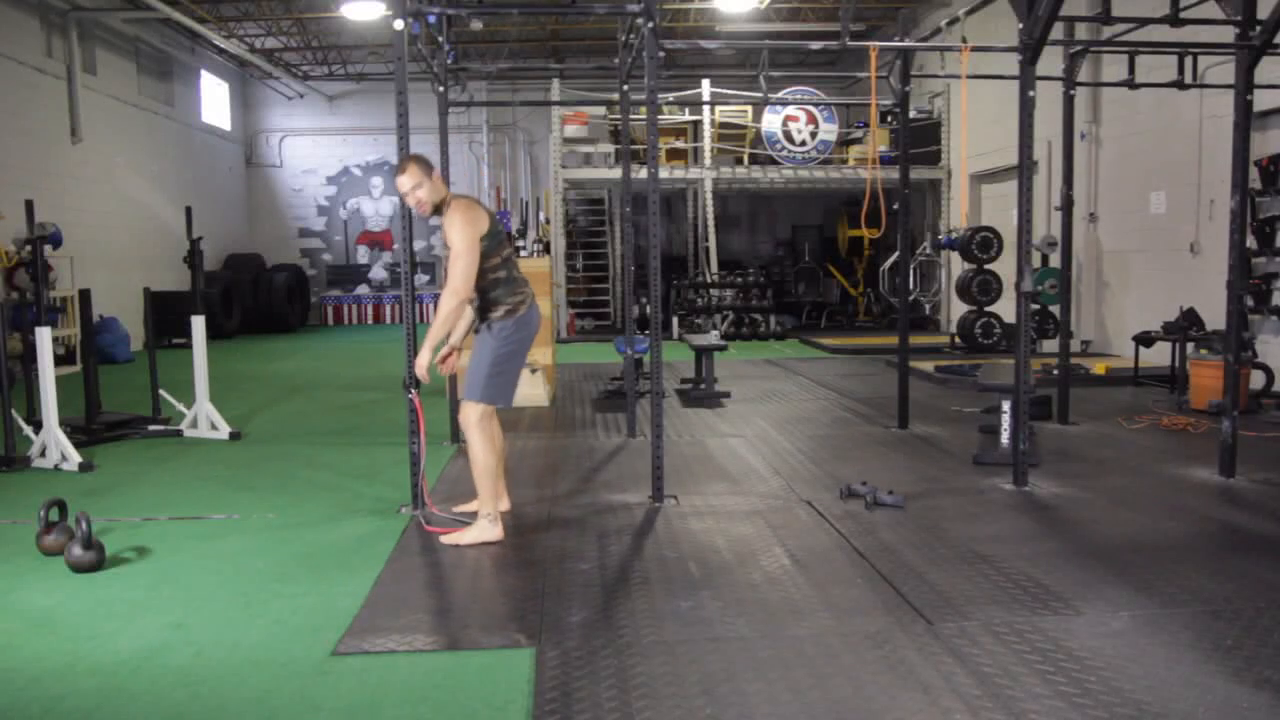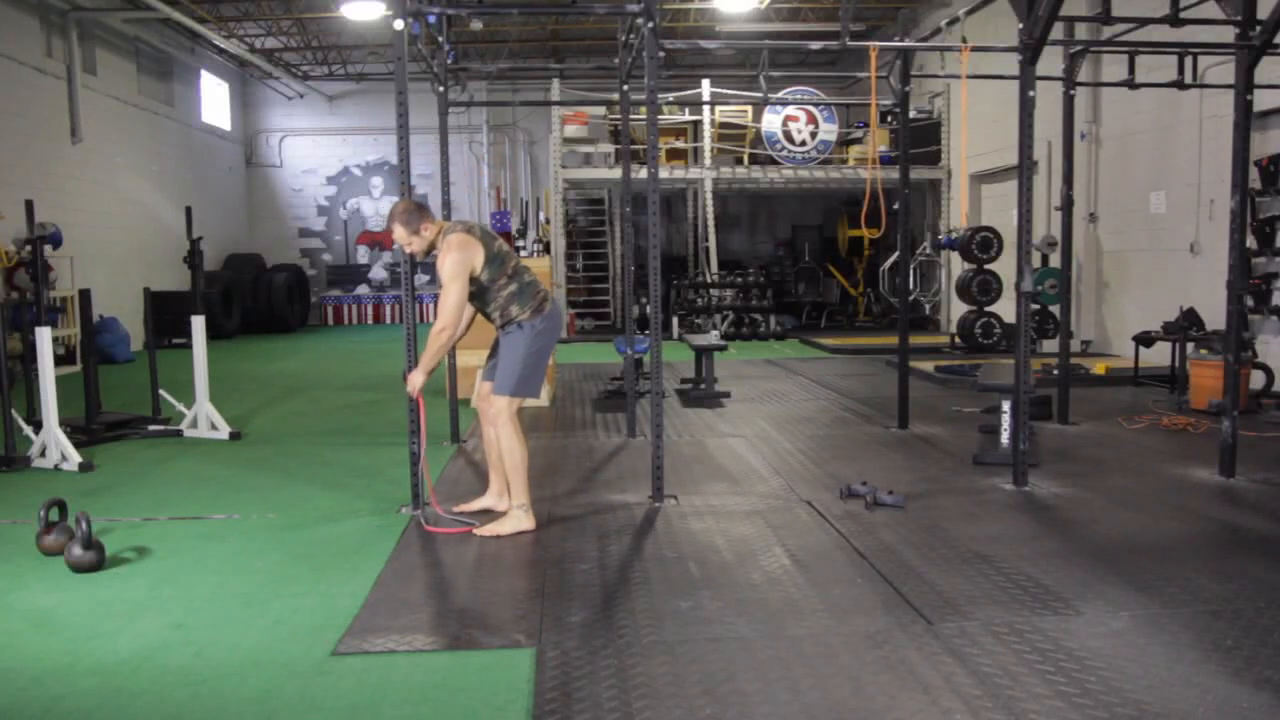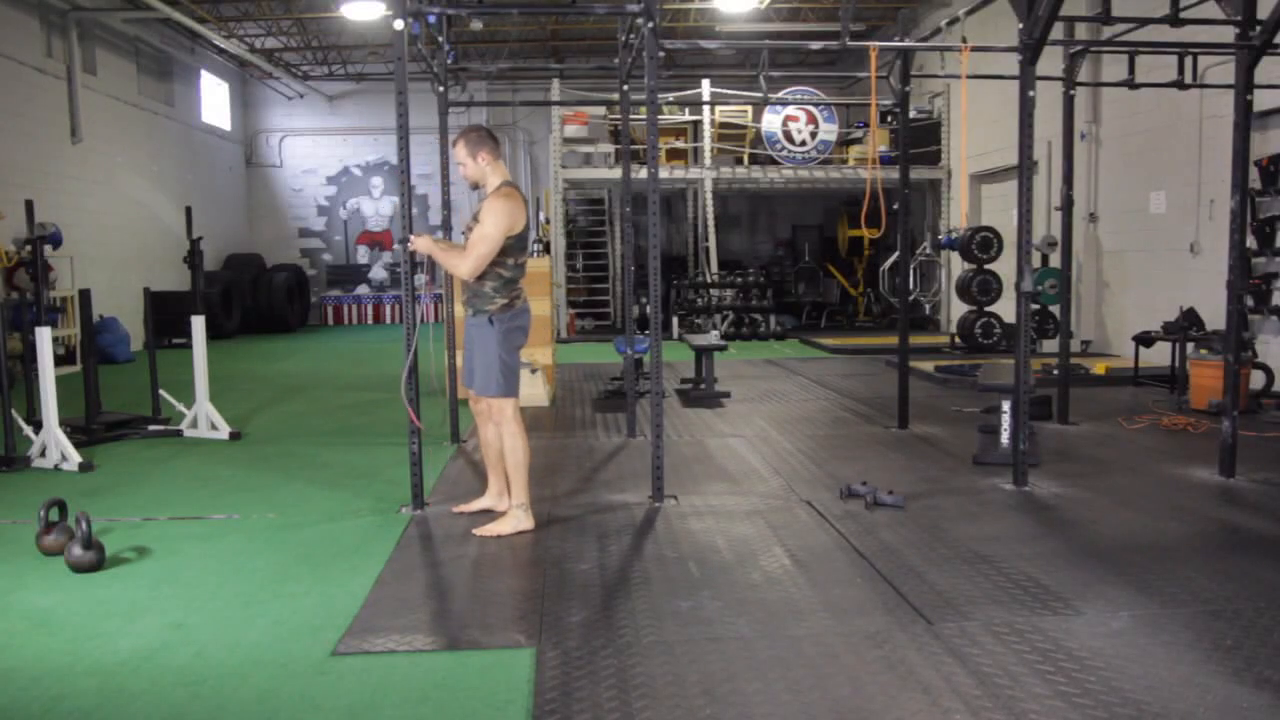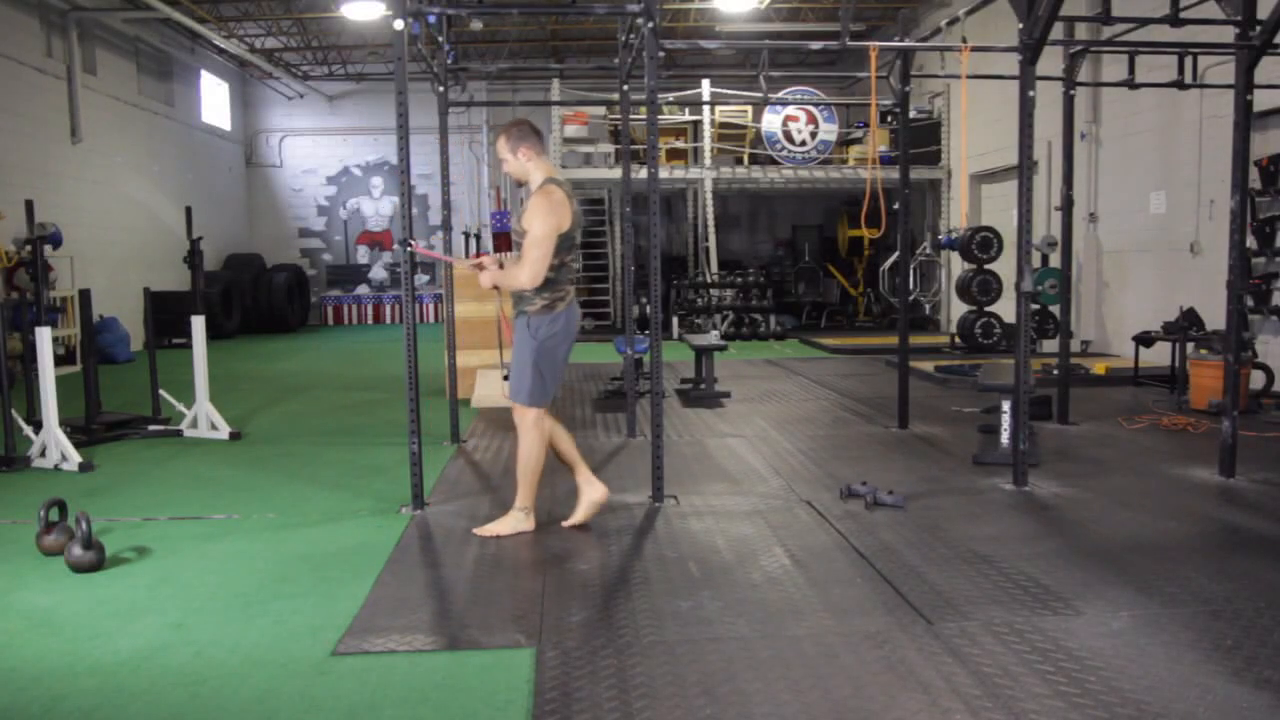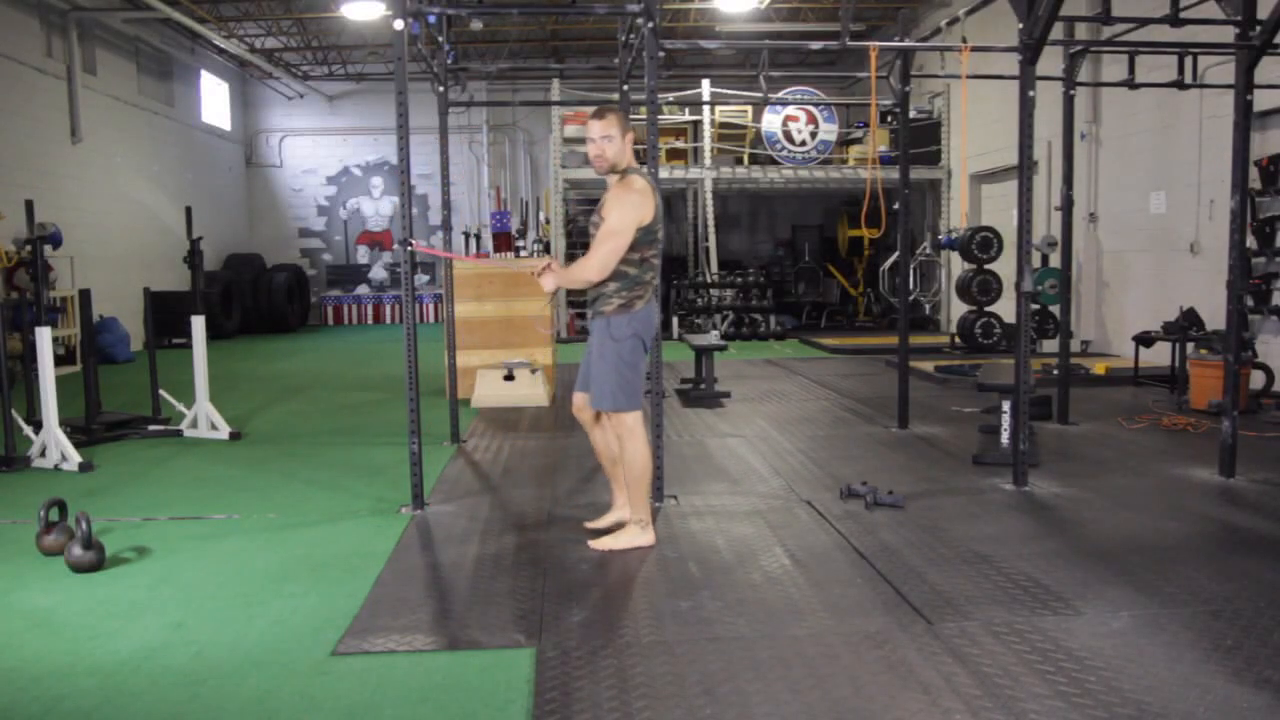
dt=1s
person 1, frame 1
left shoulder: (459, 214)
right shoulder: (462, 212)
left elbow: (457, 292)
right elbow: (471, 291)
left wrist: (428, 346)
right wrist: (453, 344)
left hip: (507, 321)
right hip: (505, 318)
left knee: (473, 417)
right knee: (483, 411)
left ankle: (489, 523)
right ankle: (496, 496)
person 1, frame 2
left shoulder: (453, 252)
right shoulder: (458, 236)
left elbow: (445, 327)
right elbow: (467, 307)
left wrist: (421, 370)
right wrist: (435, 359)
left hip: (532, 323)
right hip: (519, 322)
left knee: (502, 412)
right knee: (485, 403)
left ankle: (521, 512)
right ankle: (498, 493)
person 1, frame 3
left shoulder: (502, 202)
right shoulder: (499, 197)
left elbow: (468, 267)
left wrist: (431, 247)
right wrist: (437, 245)
left hip: (498, 317)
right hip: (484, 315)
left knee: (503, 411)
right knee: (482, 405)
left ankle: (521, 511)
right ankle: (497, 493)
person 1, frame 4
left shoulder: (545, 200)
right shoulder: (555, 192)
left elbow: (530, 276)
left wrist: (494, 278)
right wrist: (501, 265)
left hip: (543, 318)
right hip: (547, 315)
left knee: (527, 415)
right knee: (530, 410)
left ankle: (522, 513)
right ankle: (588, 484)
person 1, frame 5
left shoulder: (629, 191)
right shoulder: (626, 187)
left elbow: (596, 268)
left wrist: (556, 280)
right wrist: (566, 270)
left hip: (623, 318)
right hip: (615, 315)
left knee: (625, 421)
right knee: (585, 408)
left ankle: (640, 526)
right ankle: (623, 503)
